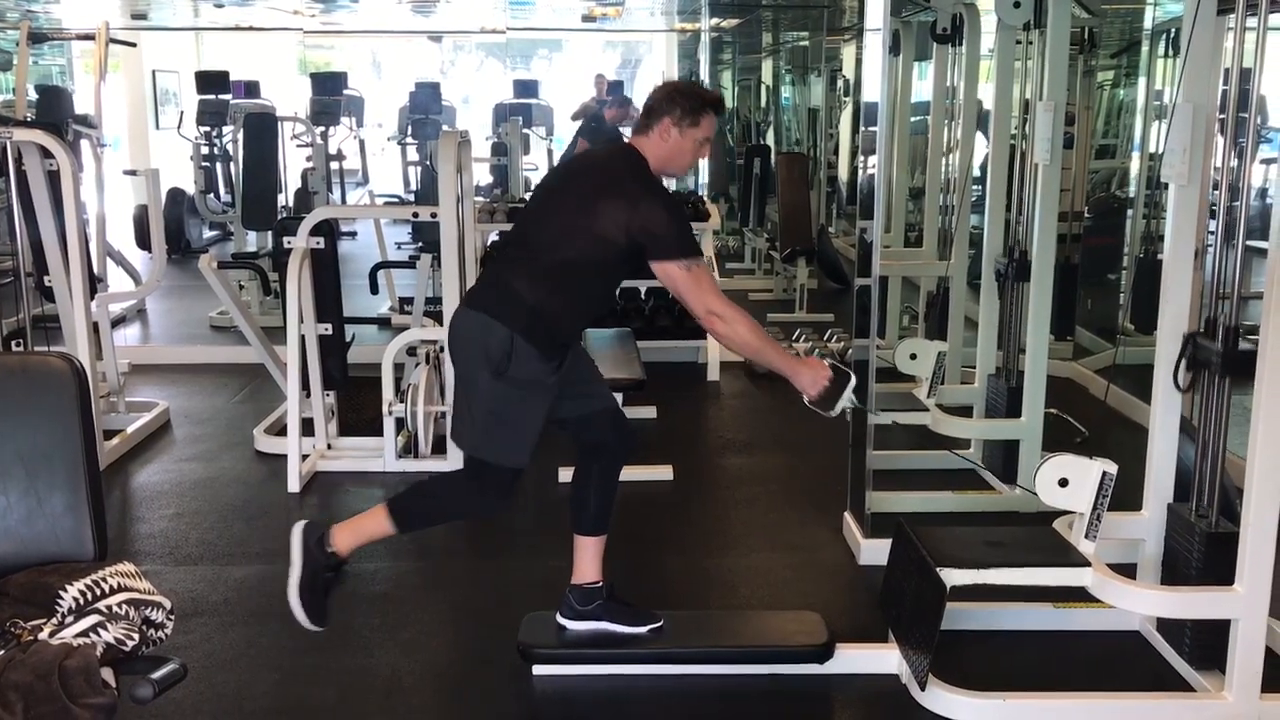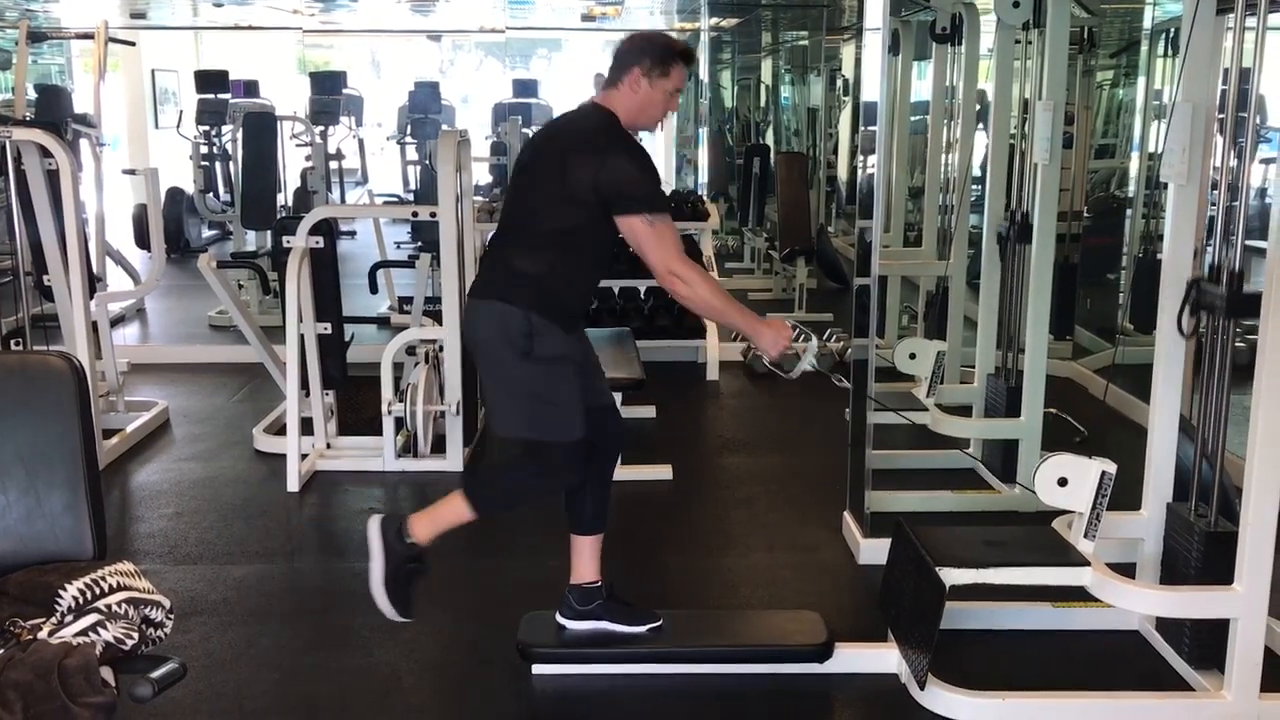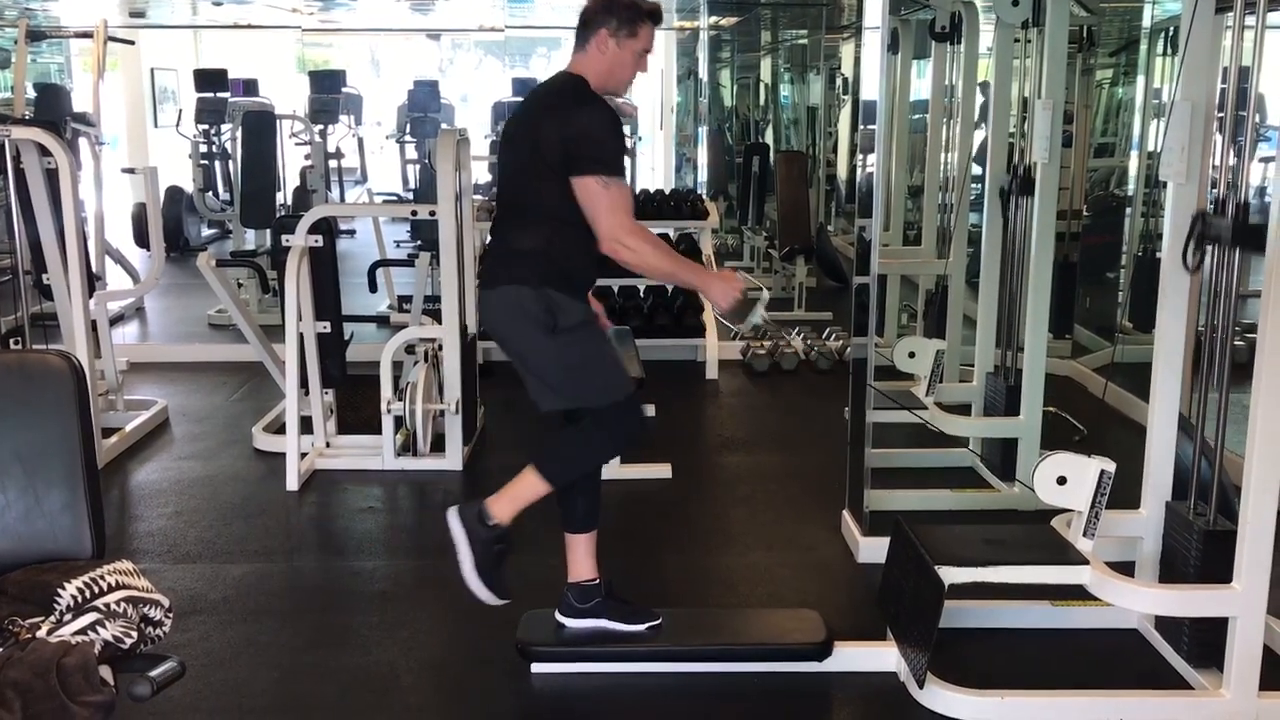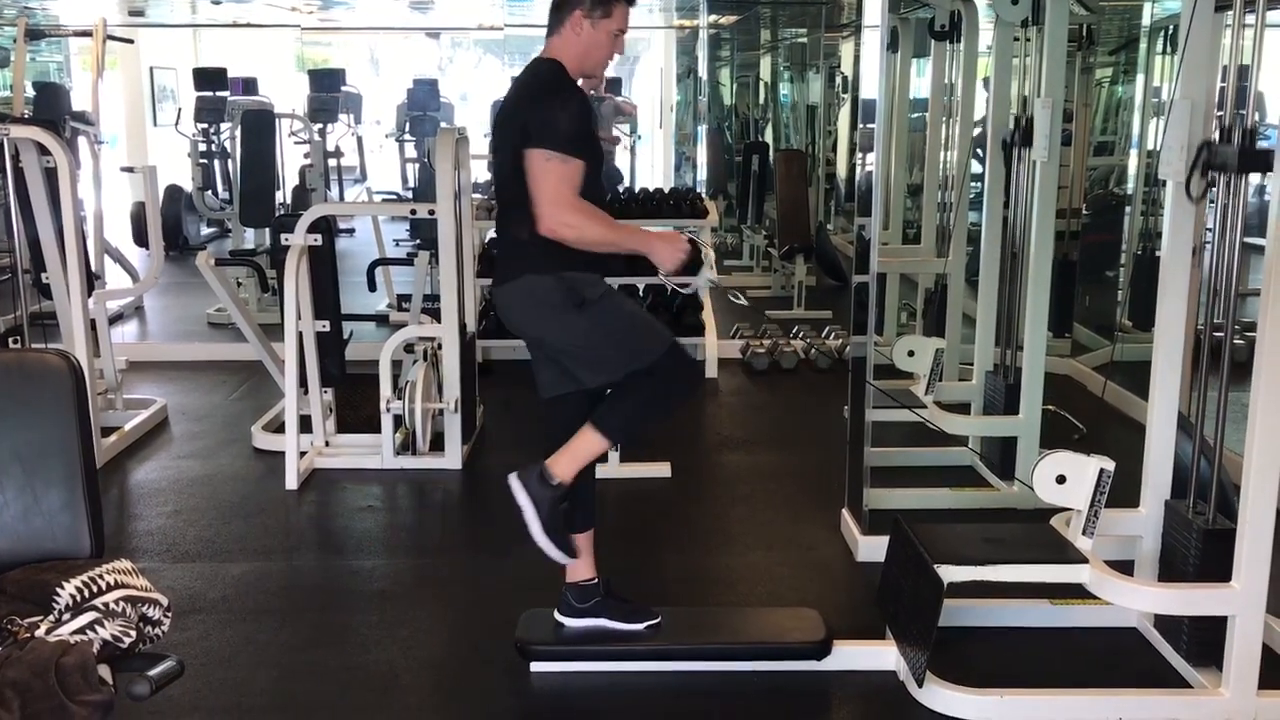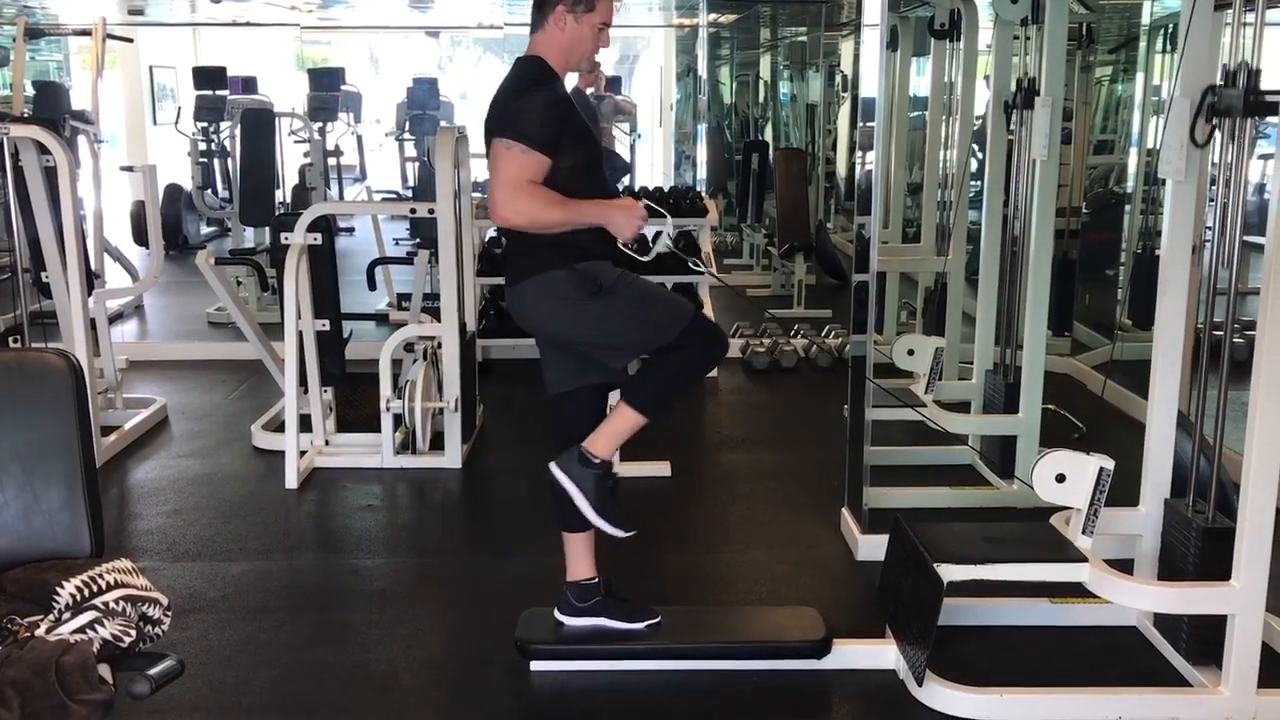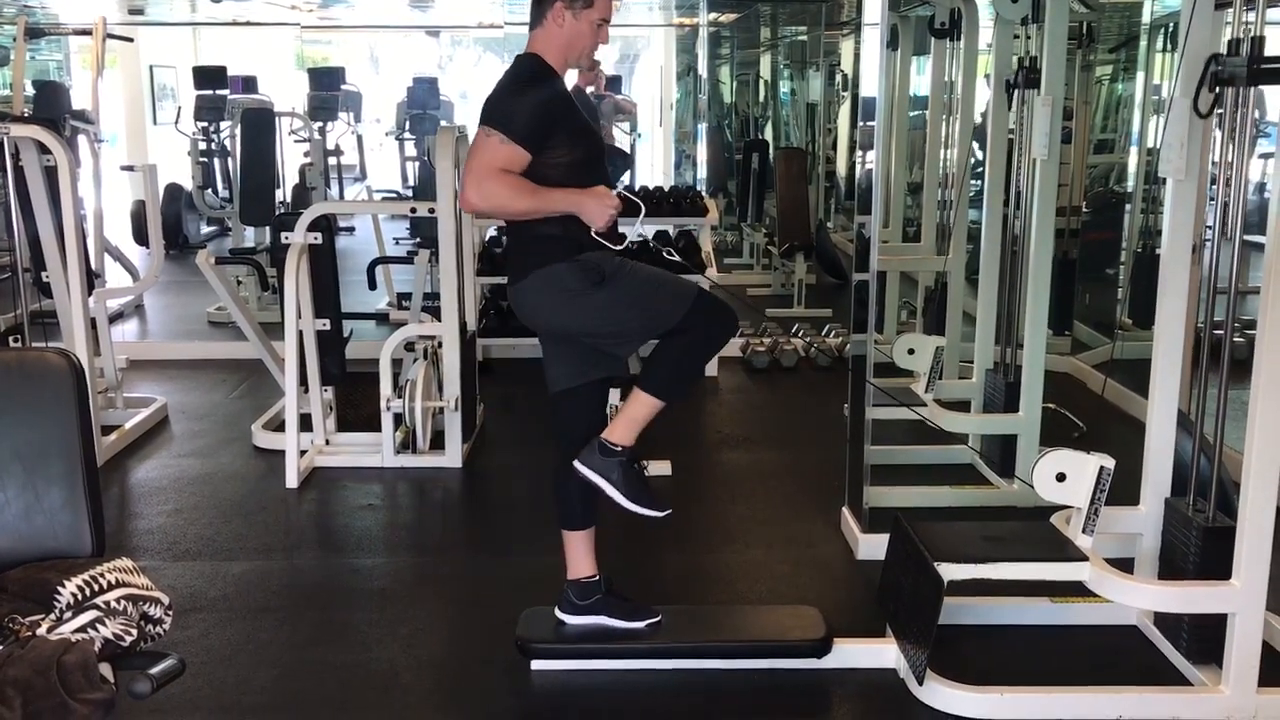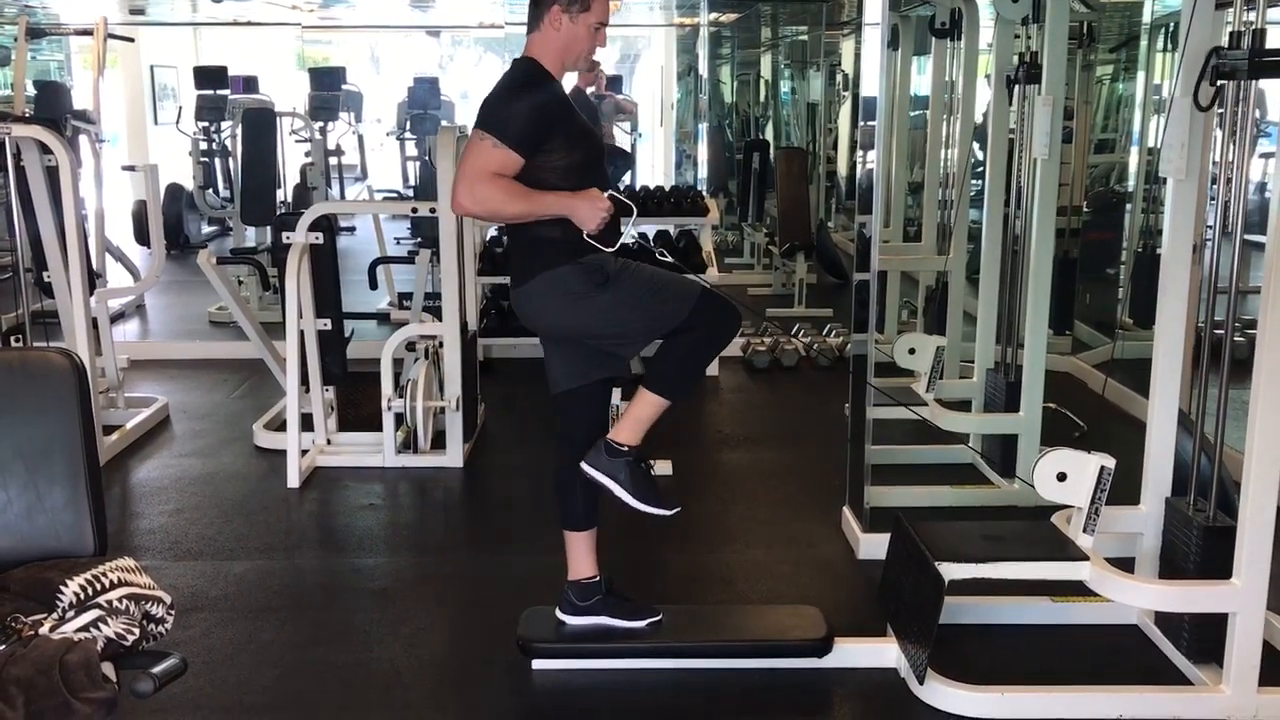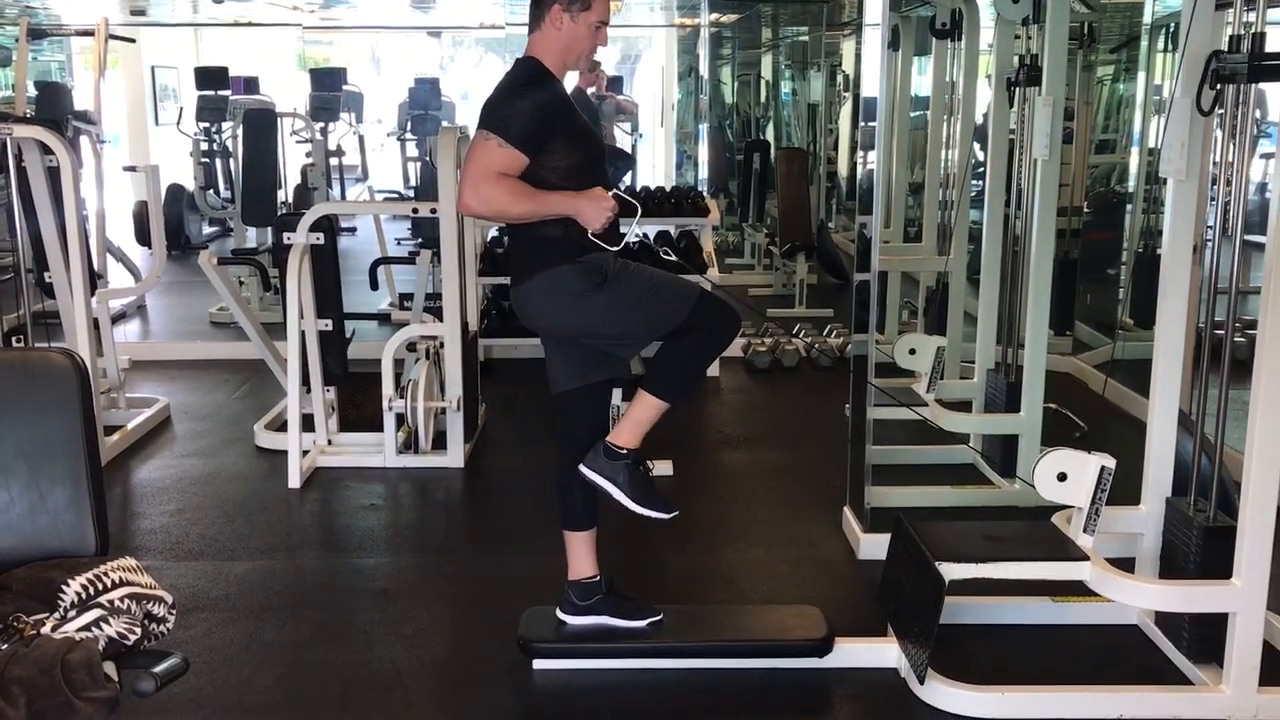
dt=0.2s
person 1, frame 1
left shoulder: (594, 169)
right shoulder: (647, 201)
right elbow: (714, 310)
right wrist: (794, 369)
left hip: (532, 332)
right hip: (505, 338)
left knee: (606, 436)
right knee: (488, 482)
left ankle: (585, 595)
right ankle: (330, 544)
person 1, frame 2
left shoulder: (567, 134)
right shoulder: (619, 158)
right elbow: (674, 271)
right wrist: (753, 329)
left hip: (528, 311)
right hip: (520, 319)
left knee: (596, 436)
right knee: (551, 459)
left ankle: (584, 594)
right ankle: (408, 535)
person 1, frame 3
left shoulder: (548, 104)
right shoulder: (590, 116)
right elbow: (618, 239)
left wrist: (580, 299)
right wrist: (702, 281)
left hip: (531, 291)
right hip: (533, 297)
left knee: (584, 433)
right knee: (617, 421)
left ankle: (583, 594)
right ankle: (487, 517)
person 1, frame 4
left shoulder: (538, 91)
right shoulder: (559, 99)
right elbow: (558, 218)
right wrist: (648, 243)
left hip: (542, 286)
right hip: (549, 287)
left knee: (576, 434)
right knee: (671, 374)
left ankle: (581, 594)
right ankle: (548, 480)
person 1, frame 5
left shoulder: (537, 90)
right shoulder: (535, 95)
right elbow: (510, 204)
left wrist: (603, 213)
right wrist: (604, 215)
left hip: (558, 285)
right hip: (562, 284)
left knee: (580, 434)
right knee: (700, 340)
left ankle: (582, 593)
right ankle: (593, 460)
person 1, frame 6
left shoulder: (542, 89)
right shoulder: (530, 90)
right elbow: (478, 189)
left wrist: (590, 199)
right wrist: (578, 200)
left hip: (561, 282)
right hip: (566, 279)
left knee: (579, 433)
right knee: (710, 317)
left ankle: (583, 591)
right ankle: (615, 450)
person 1, frame 7
left shoulder: (541, 93)
right shoulder: (525, 95)
right elbow: (471, 192)
left wrist: (589, 203)
right wrist: (571, 203)
left hip: (563, 285)
right hip: (567, 282)
left knee: (581, 435)
right knee: (715, 316)
left ankle: (585, 592)
right ankle: (622, 451)
person 1, frame 8
left shoulder: (543, 93)
right shoulder: (526, 94)
right elbow: (477, 192)
left wrist: (591, 205)
right wrist: (576, 204)
left hip: (564, 283)
right hip: (567, 281)
left knee: (582, 434)
right knee: (713, 320)
left ankle: (584, 593)
right ankle: (619, 453)
